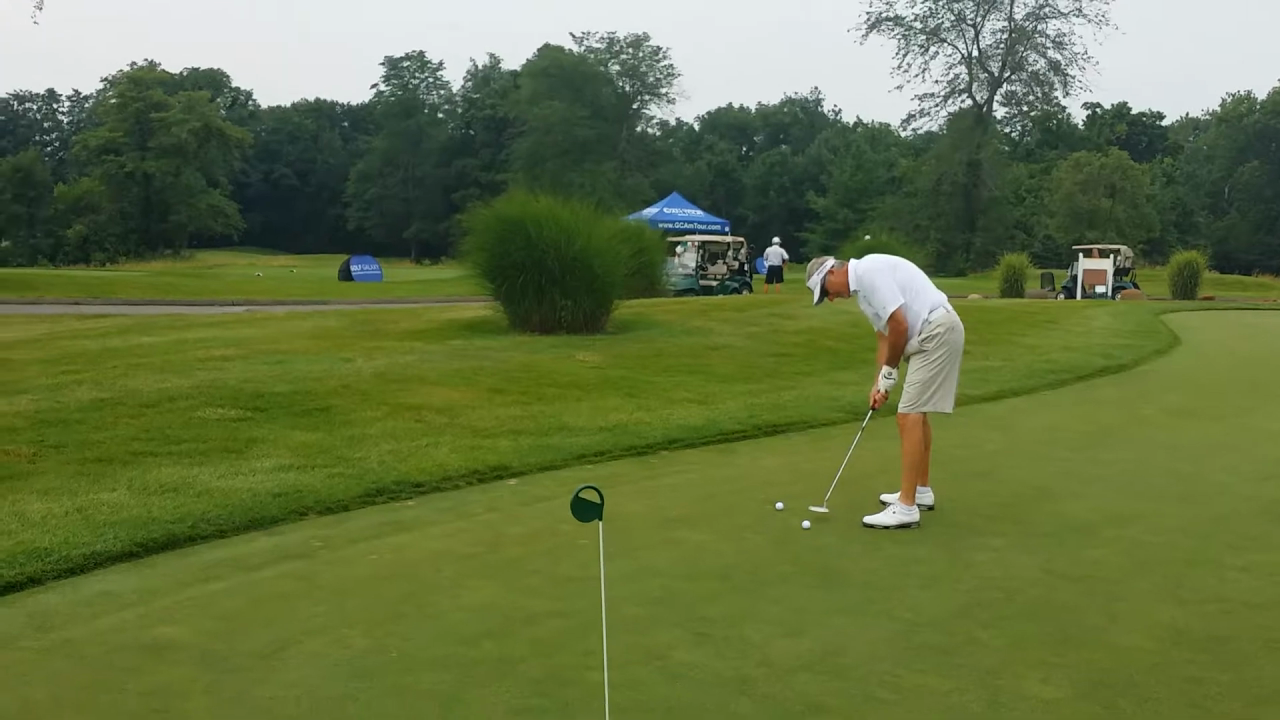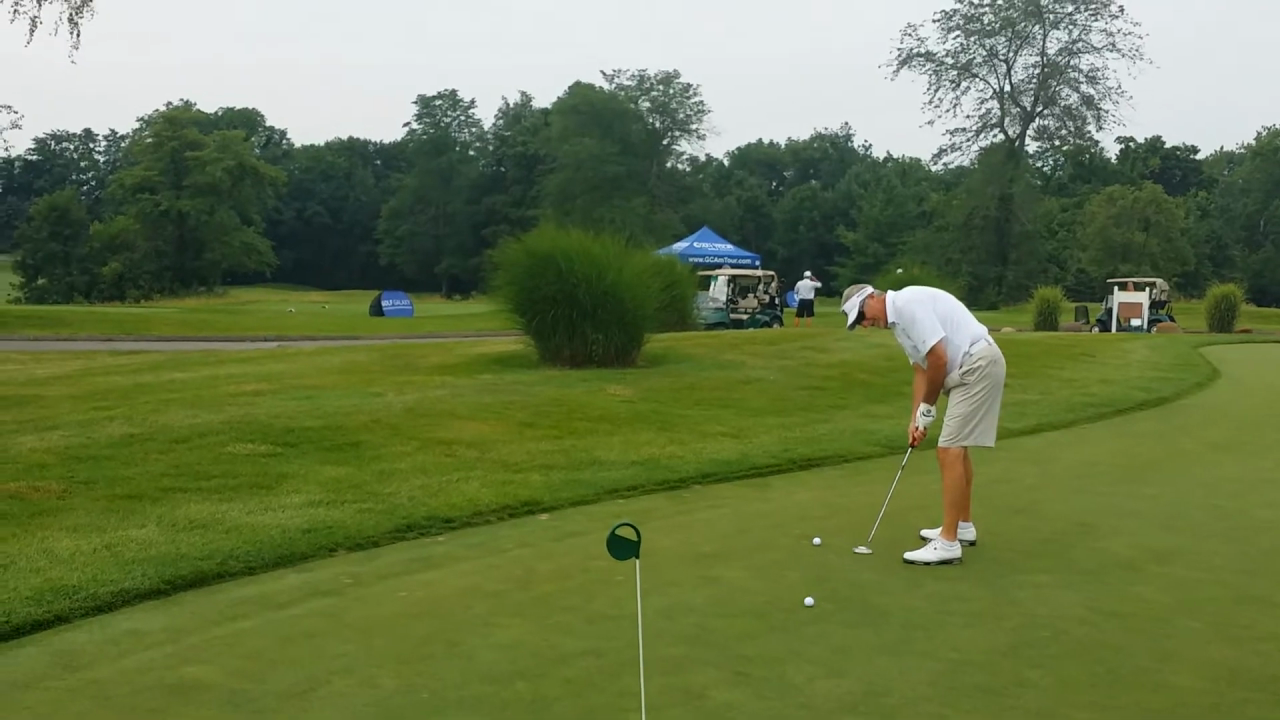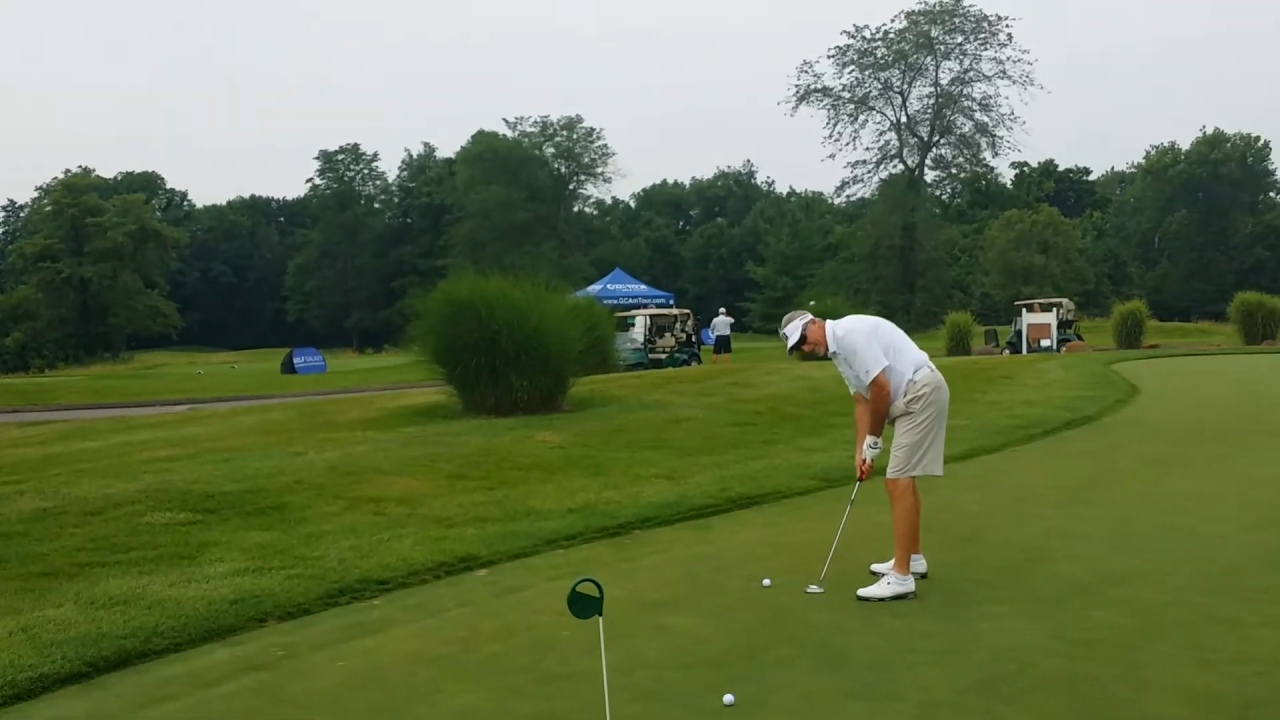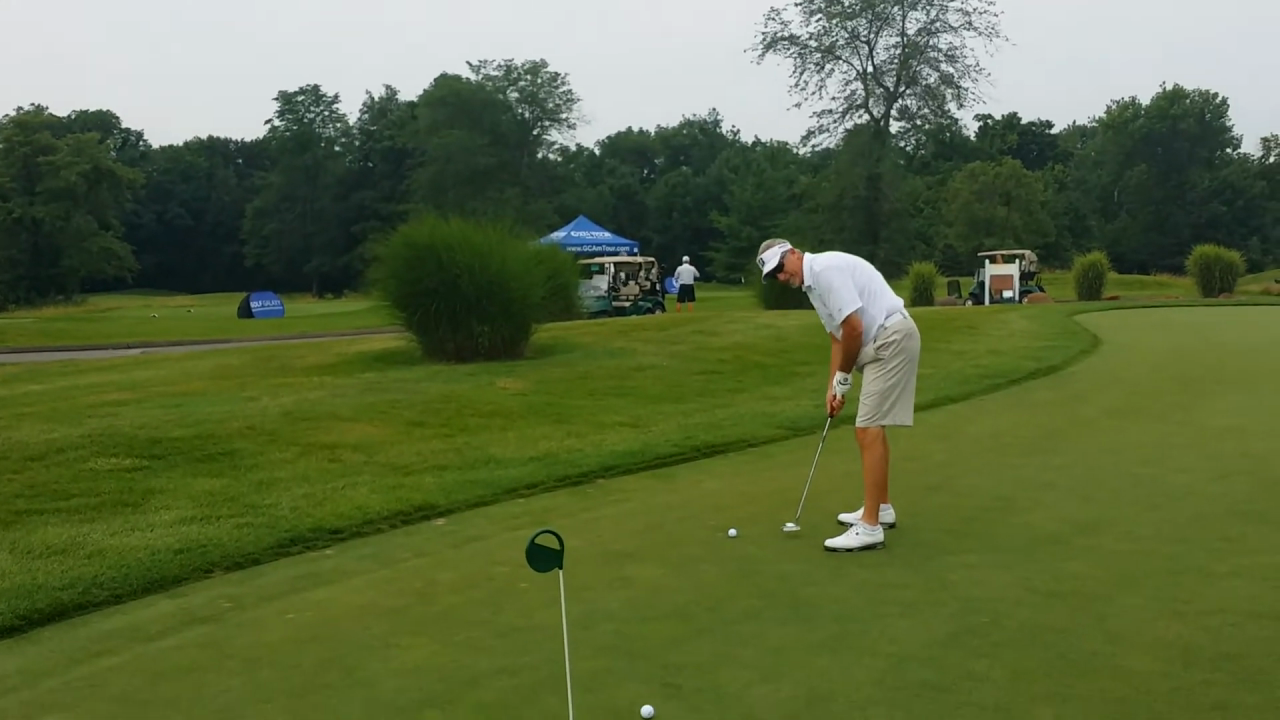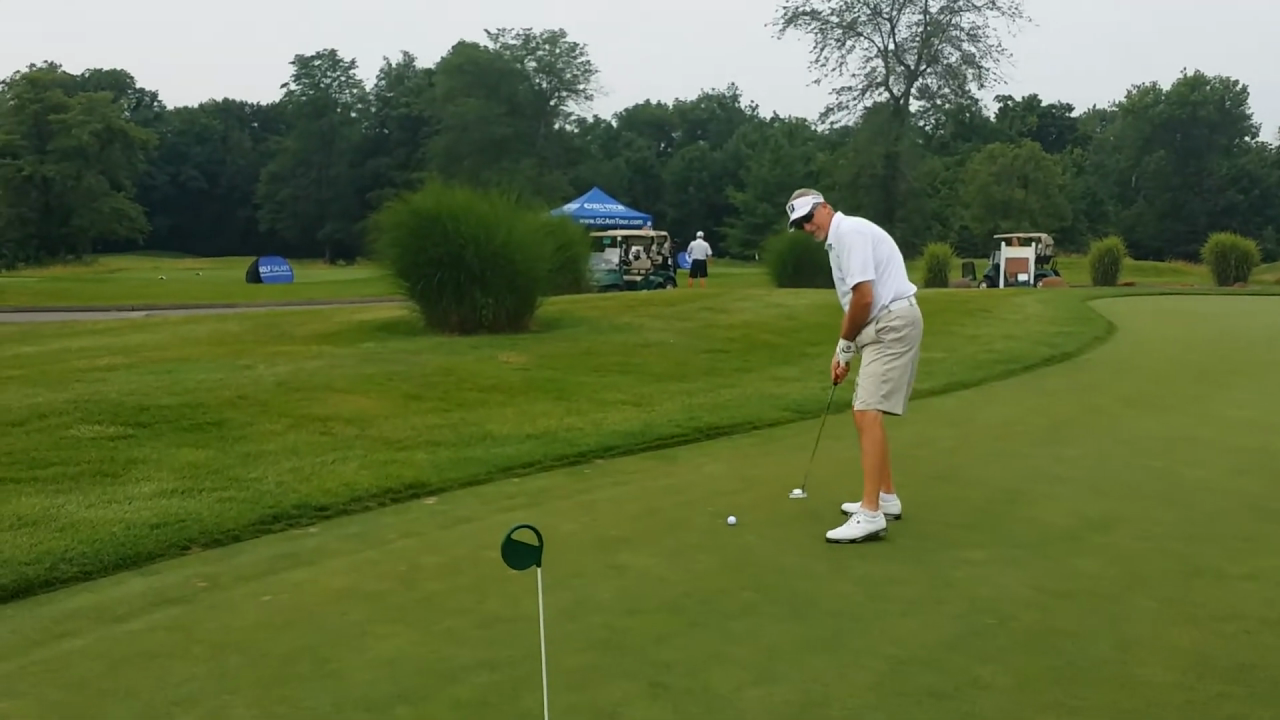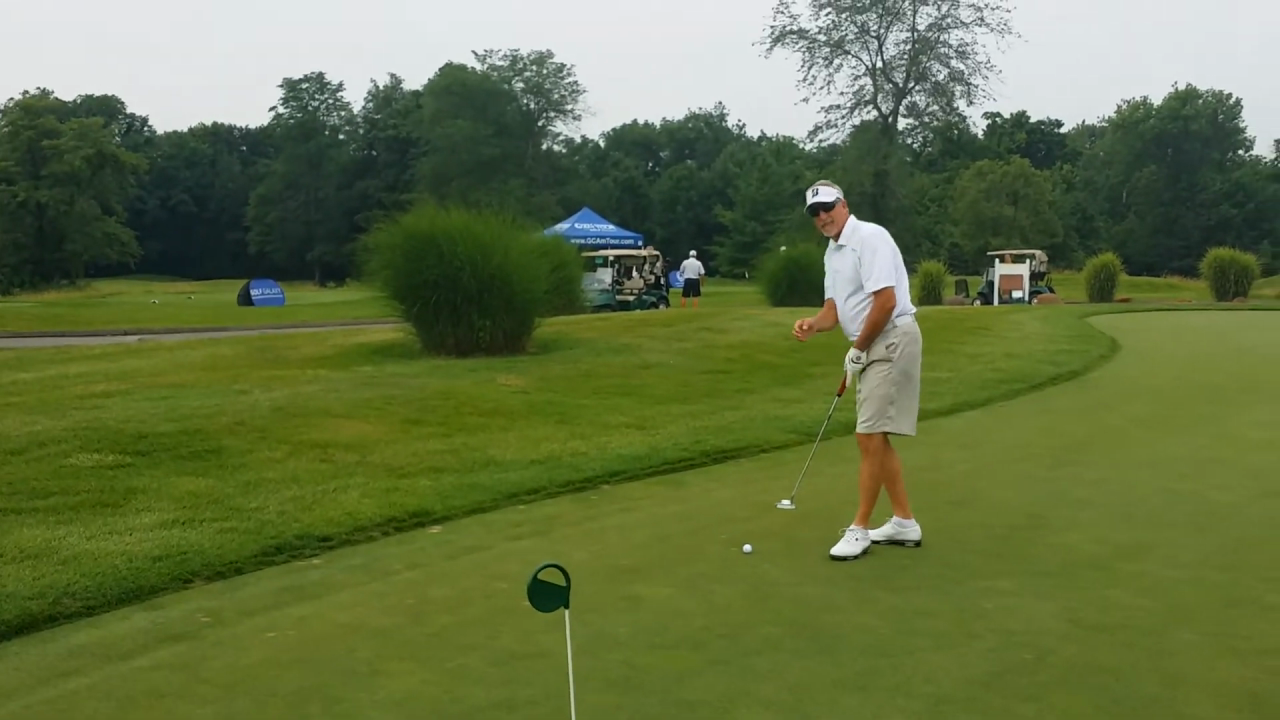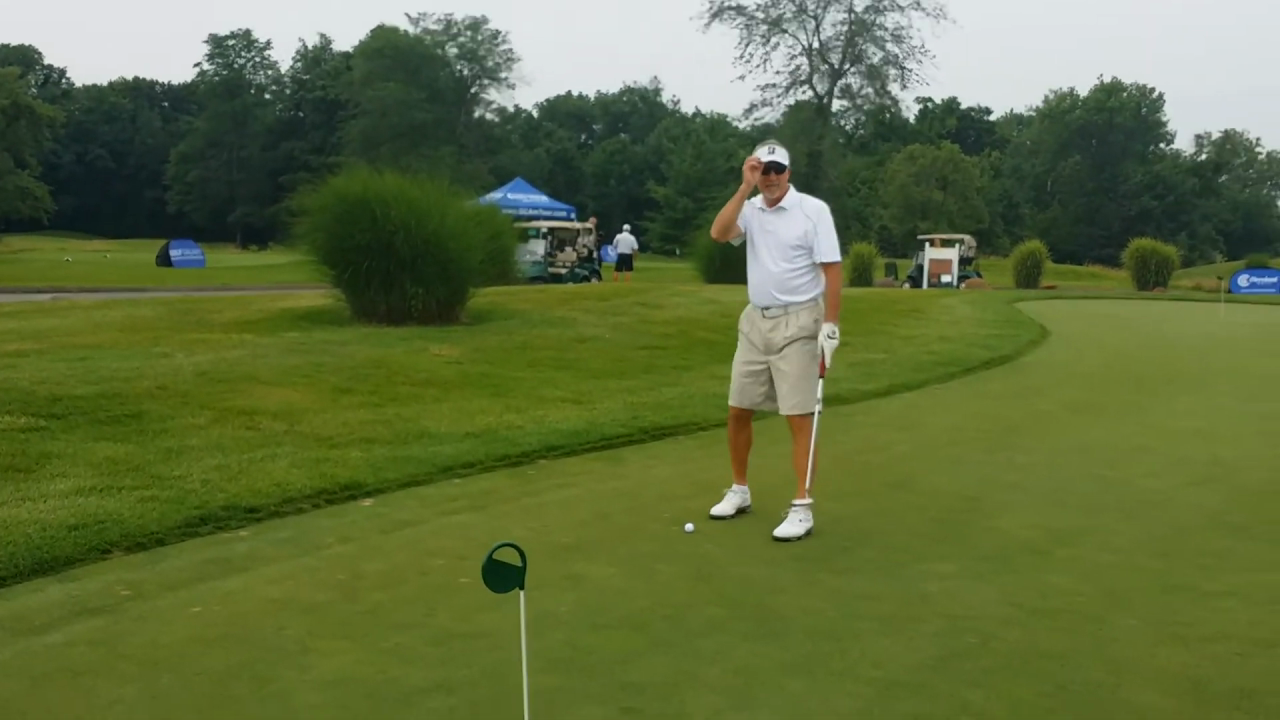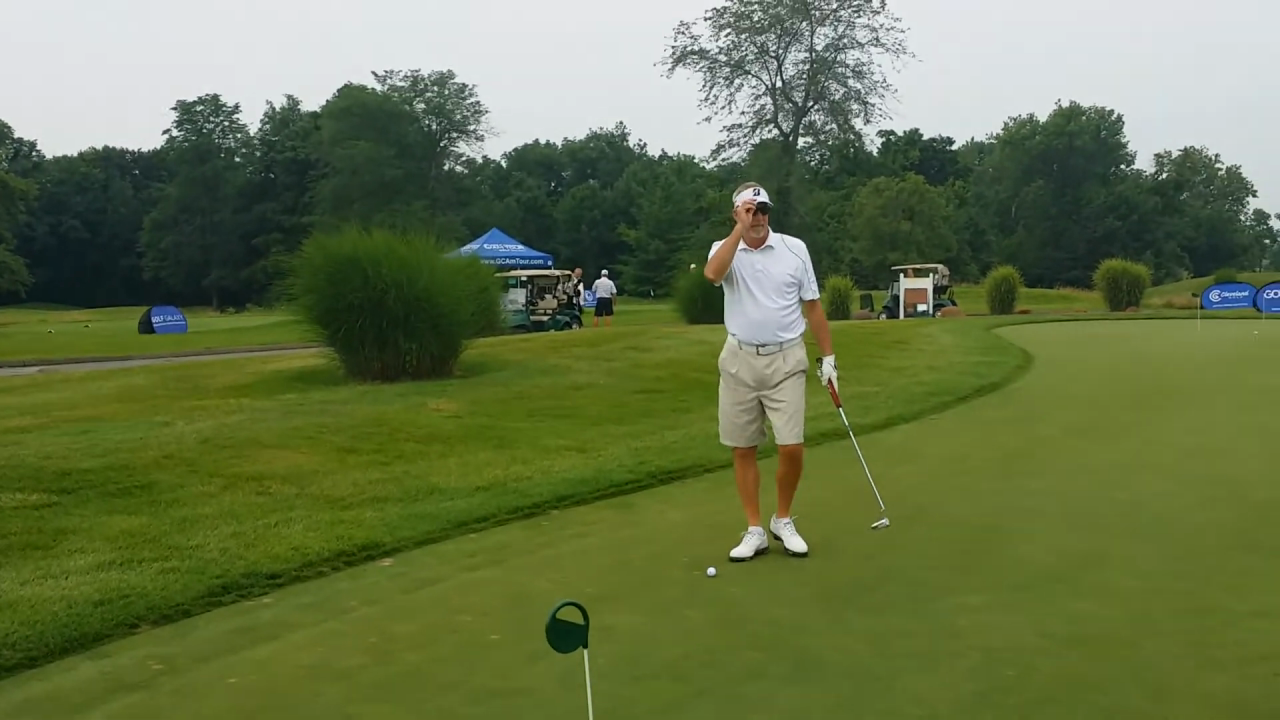
dt=0.5s
person 1, frame 1
left shoulder: (868, 271)
right shoulder: (863, 285)
left elbow: (899, 324)
right elbow: (885, 334)
left wrist: (889, 371)
right wrist: (879, 382)
left hip: (937, 332)
right hip: (934, 334)
left knee: (909, 416)
right knee: (917, 412)
left ankle: (907, 507)
right ankle: (922, 490)
person 1, frame 2
left shoulder: (908, 304)
right shoulder: (899, 320)
left elbow: (938, 359)
right elbow: (921, 369)
left wrist: (927, 408)
right wrist: (915, 418)
left hip: (978, 365)
right hip: (971, 369)
left knee: (949, 451)
right knee: (957, 447)
left ankle: (948, 543)
right ankle: (963, 526)
person 1, frame 3
left shoulder: (850, 333)
right shoulder: (839, 350)
left elbow: (882, 390)
right elbow: (862, 401)
left wrist: (873, 441)
right wrist: (861, 451)
left hip: (921, 392)
right hip: (913, 397)
left knee: (898, 482)
right knee: (904, 478)
left ankle: (901, 577)
right ankle: (912, 558)
person 1, frame 4
left shoulder: (826, 268)
right shoulder: (814, 283)
left elbow: (853, 328)
right elbow: (839, 336)
left wrist: (842, 377)
right wrist: (833, 385)
left hip: (892, 339)
right hip: (881, 343)
left knee: (869, 431)
right knee: (872, 427)
left ankle: (870, 527)
right ankle: (881, 508)
person 1, frame 5
left shoulder: (850, 232)
right shoulder: (837, 242)
left elbow: (864, 297)
right elbow: (854, 303)
left wrist: (845, 342)
right wrist: (842, 351)
left hip: (893, 324)
right hip: (884, 326)
left knee: (867, 414)
right knee: (868, 411)
left ankle: (870, 513)
right ankle: (886, 497)
person 1, frame 6
left shoulder: (871, 237)
right shoulder: (831, 253)
left elbow: (886, 300)
right elbow: (835, 309)
left wrist: (856, 349)
right wrist: (811, 324)
left hip: (889, 344)
right hip: (867, 351)
left knee: (871, 437)
right knee: (875, 439)
left ankle: (860, 528)
right ankle: (903, 522)
person 1, frame 7
left shoulder: (814, 209)
right shoulder: (749, 210)
left elbow: (832, 271)
right elbow: (718, 234)
left wrist: (831, 325)
right wrist: (745, 187)
left hip: (799, 322)
right hip: (755, 322)
left knee: (799, 416)
right knee: (738, 411)
left ankle: (802, 509)
right ankle: (739, 490)
person 1, frame 8
left shoulder: (795, 249)
right shoulder: (726, 251)
left elbow: (812, 307)
right elbow: (712, 273)
left wrist: (828, 357)
right wrist: (740, 228)
left hip: (786, 360)
right hip: (739, 361)
left knee: (791, 448)
right knee: (743, 450)
left ankle: (783, 520)
right ankle: (755, 531)
